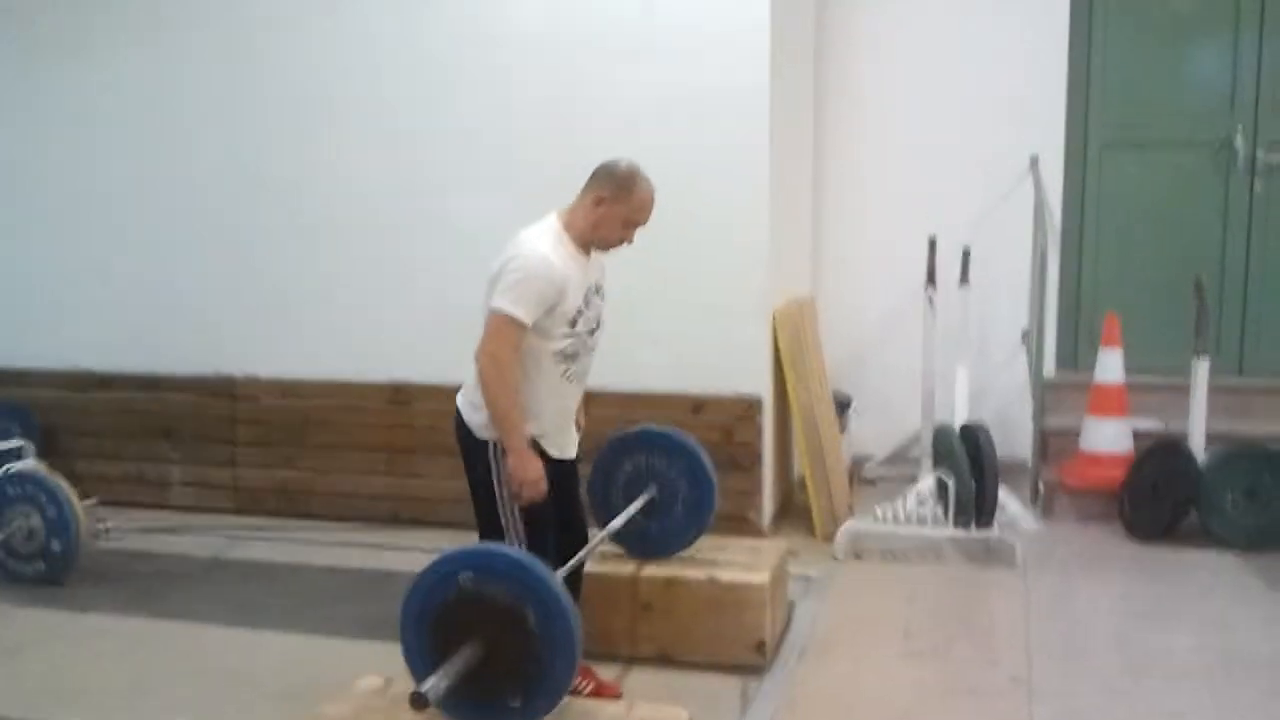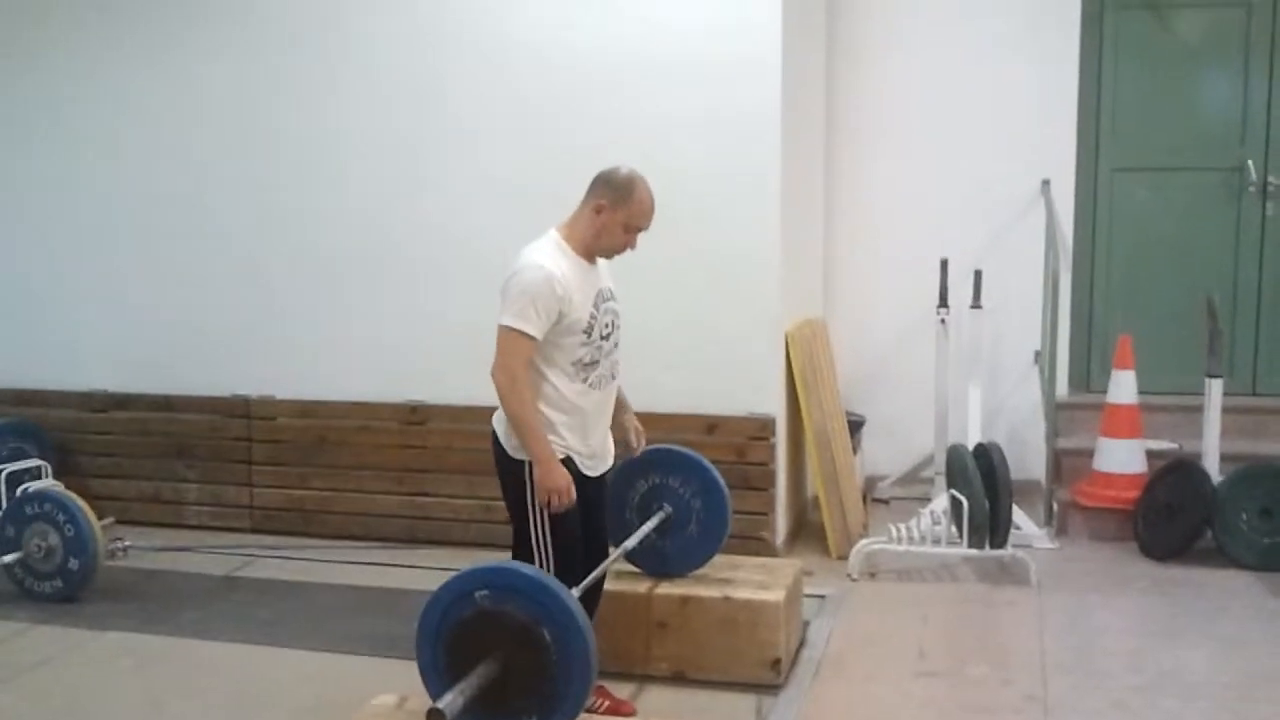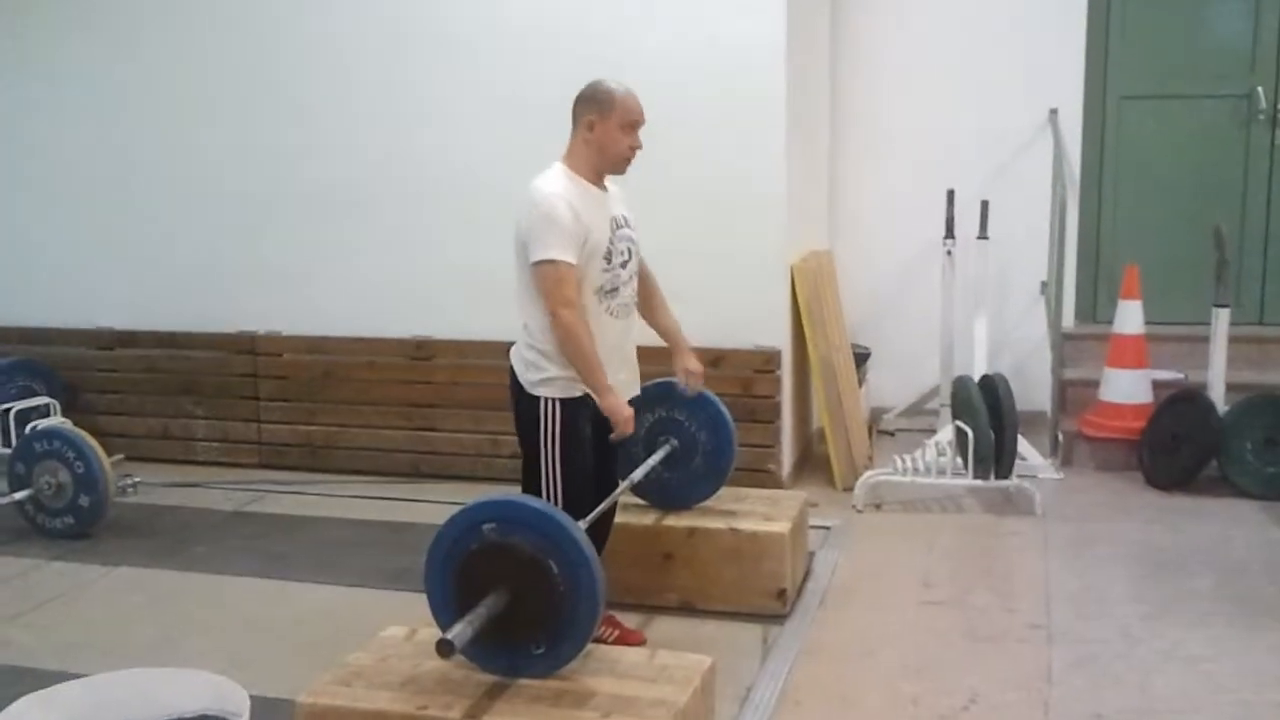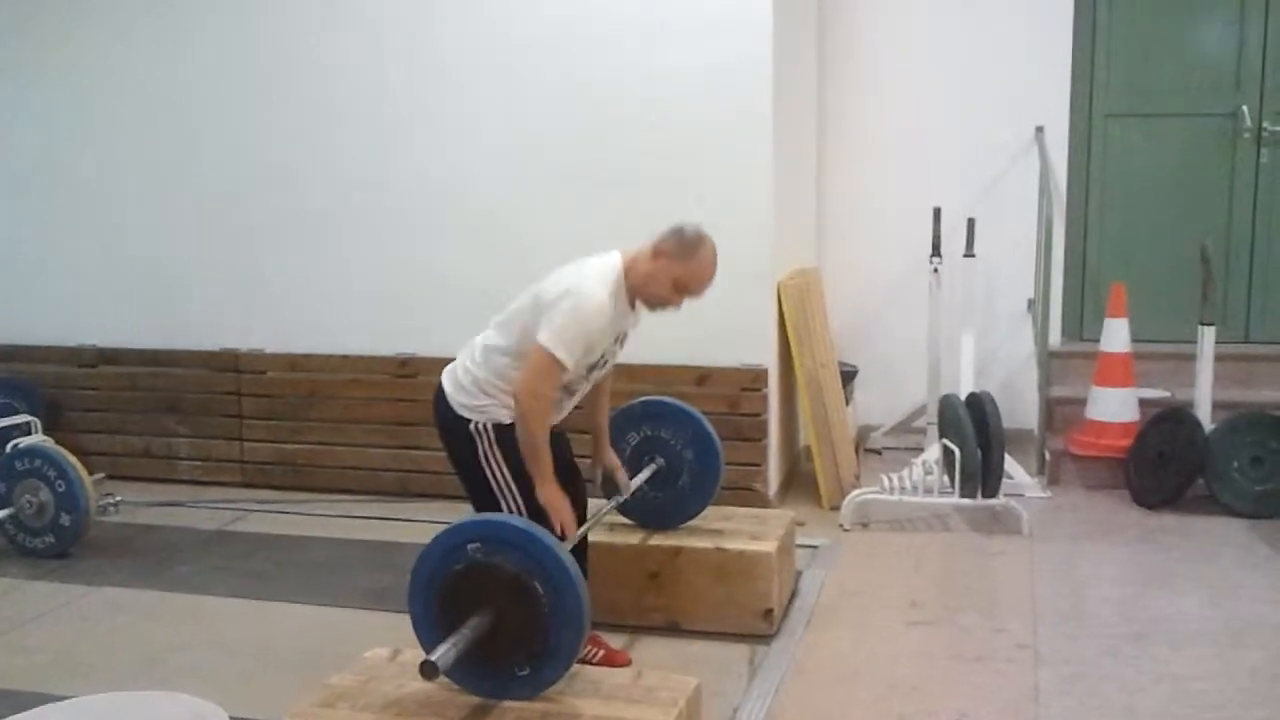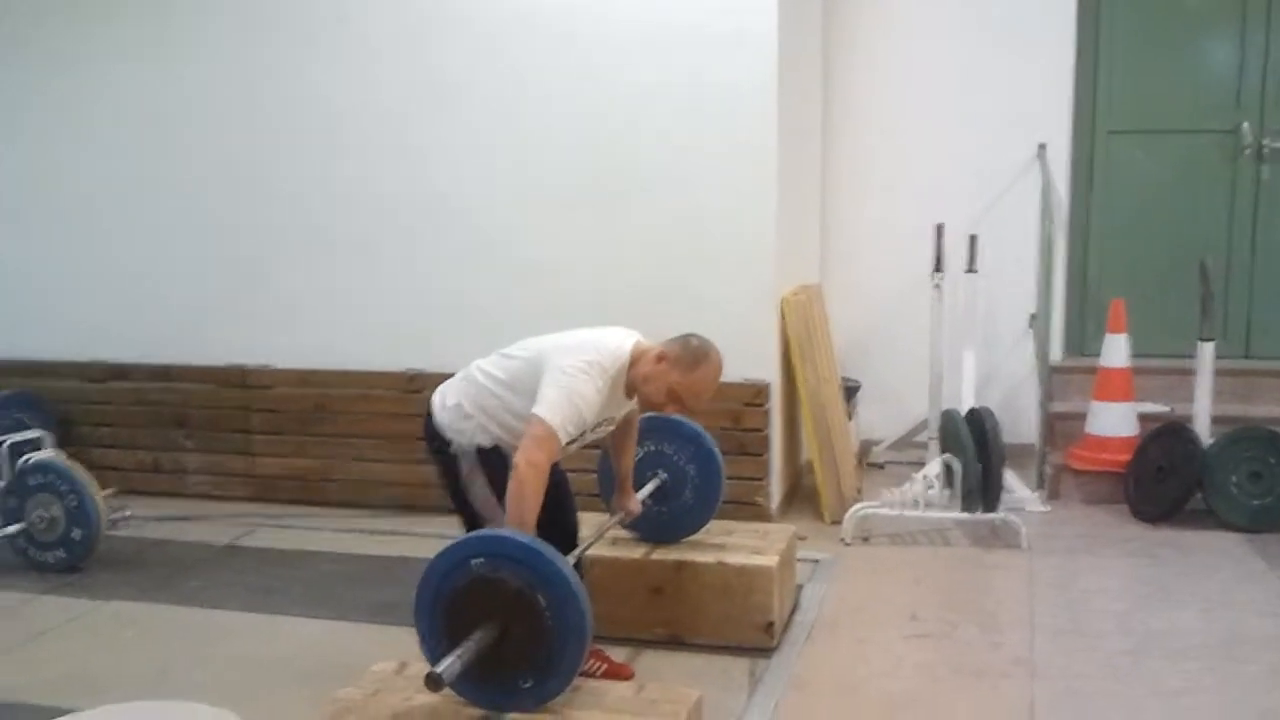
dt=1s
person 1, frame 1
left shoulder: (587, 254)
right shoulder: (537, 258)
right elbow: (493, 356)
left wrist: (574, 406)
right wrist: (517, 452)
left hip: (553, 433)
right hip: (504, 437)
left knee: (567, 550)
person 1, frame 2
left shoulder: (594, 266)
right shoulder: (541, 271)
right elbow: (508, 371)
left wrist: (621, 413)
right wrist: (544, 461)
left hip: (587, 451)
right hip: (542, 457)
left knee: (589, 573)
right knee: (547, 582)
person 1, frame 3
left shoulder: (609, 195)
right shoulder: (554, 200)
left elbow: (640, 279)
right elbow: (563, 309)
left wrist: (681, 348)
right wrist: (606, 395)
left hip: (600, 385)
right hip: (556, 388)
left knee: (597, 506)
right knee: (555, 516)
person 1, frame 4
left shoulder: (628, 294)
right shoulder: (590, 297)
left elbow: (595, 371)
right elbow: (529, 392)
left wrist: (602, 446)
right wrist: (545, 486)
left hip: (520, 405)
right hip: (478, 408)
left knee: (570, 517)
person 1, frame 5
left shoulder: (637, 363)
right shoulder: (587, 374)
left elbow: (623, 419)
right elbow: (528, 465)
left wrist: (625, 491)
left hip: (509, 426)
right hip: (462, 428)
left knee: (562, 531)
